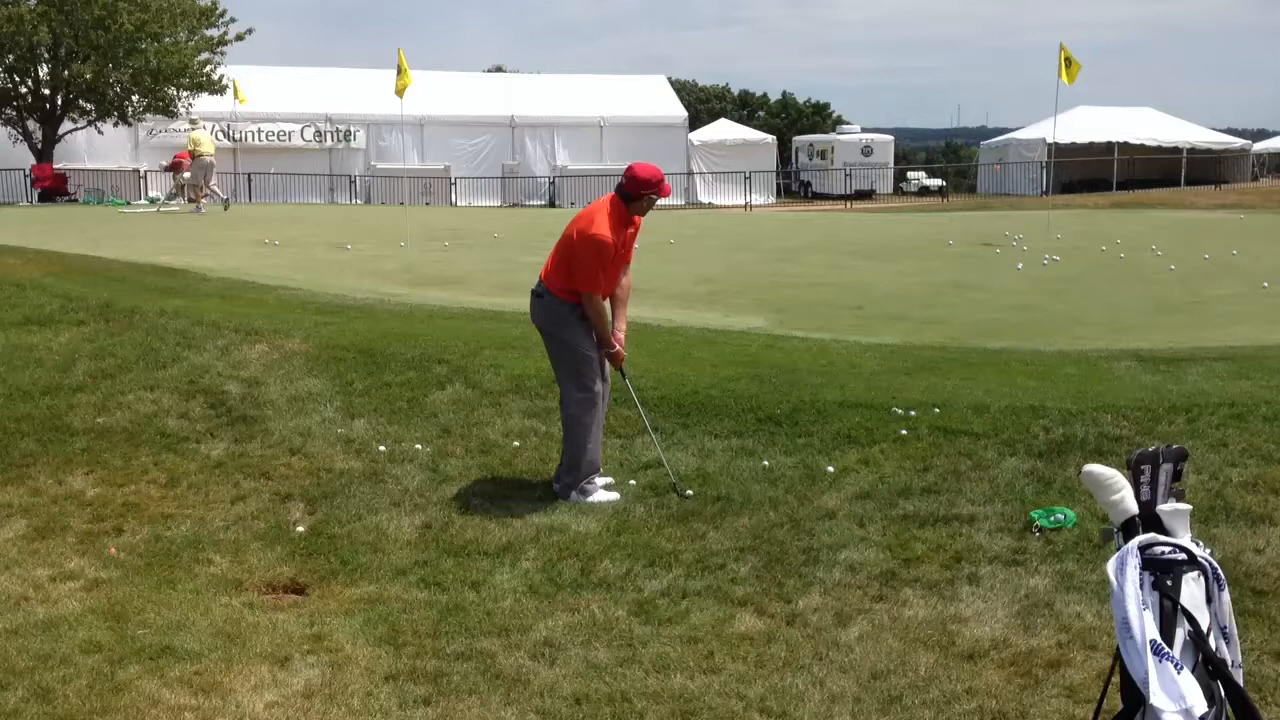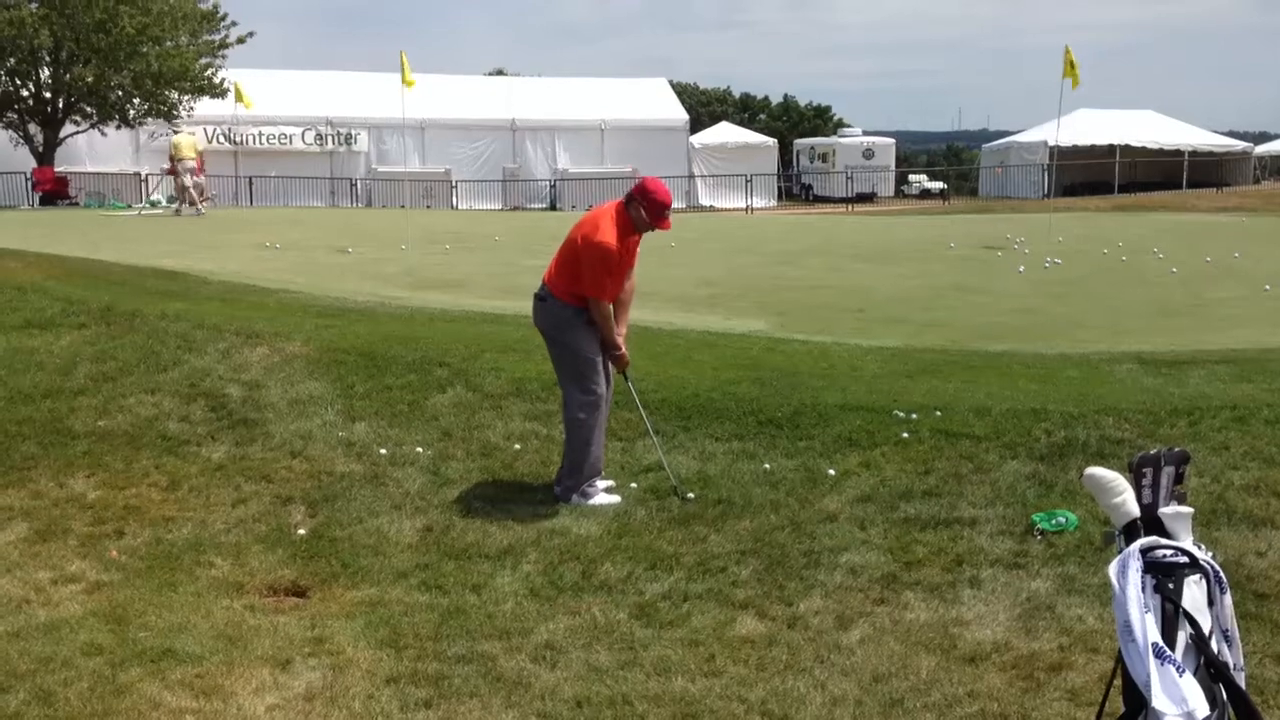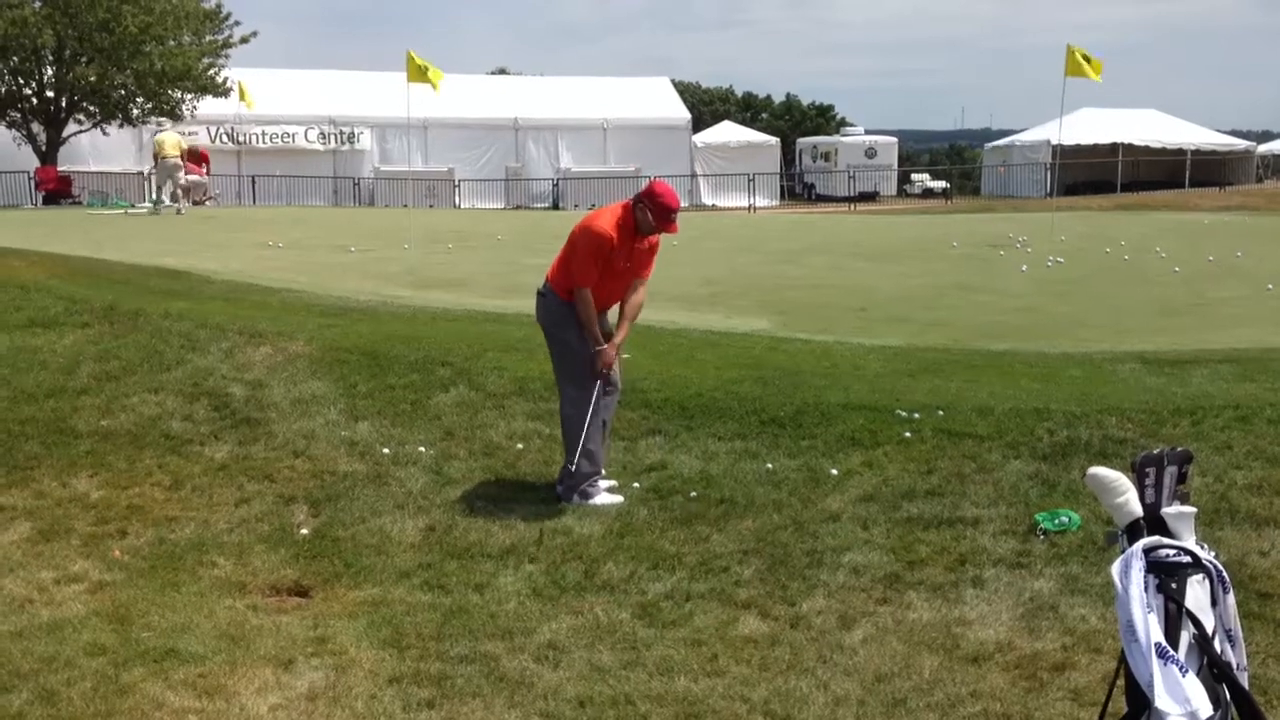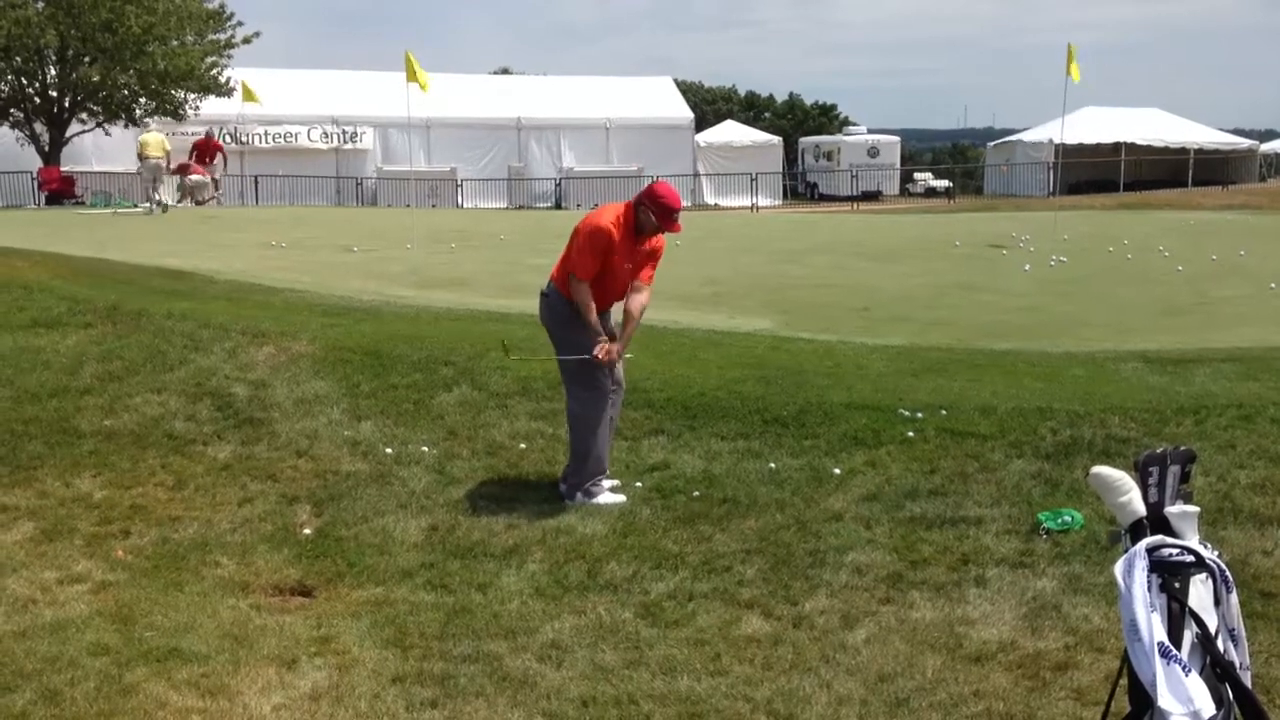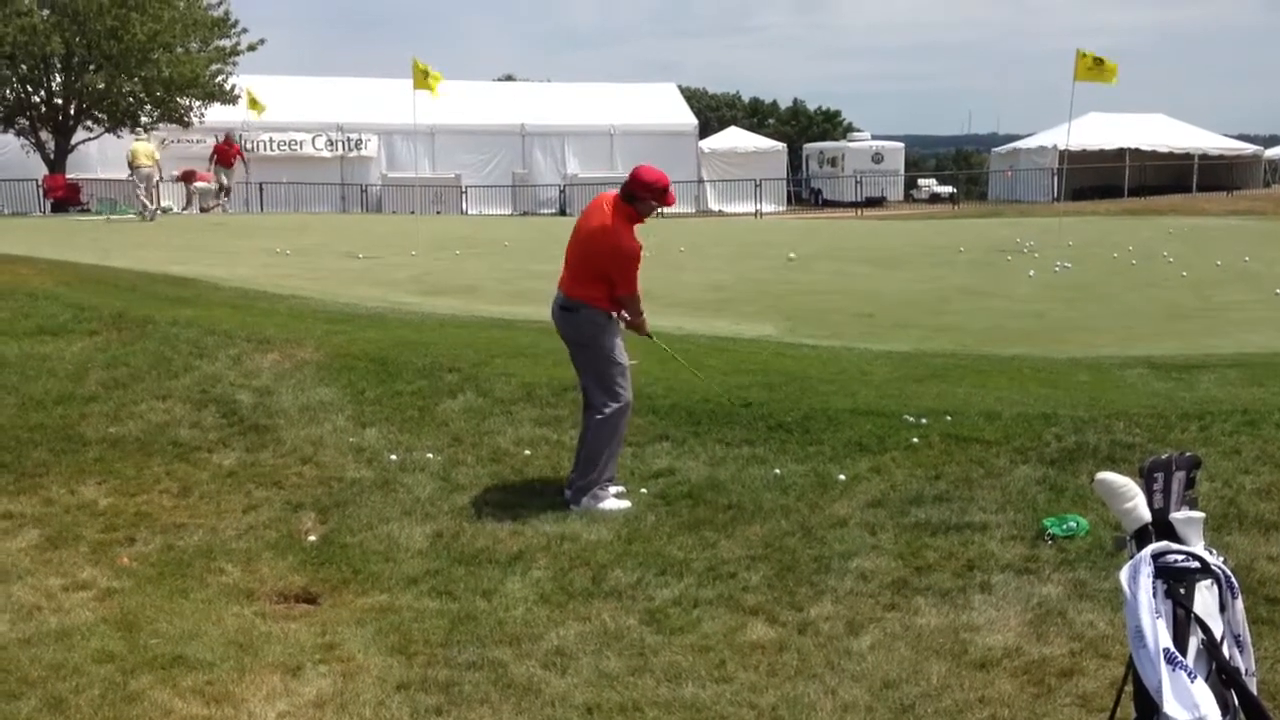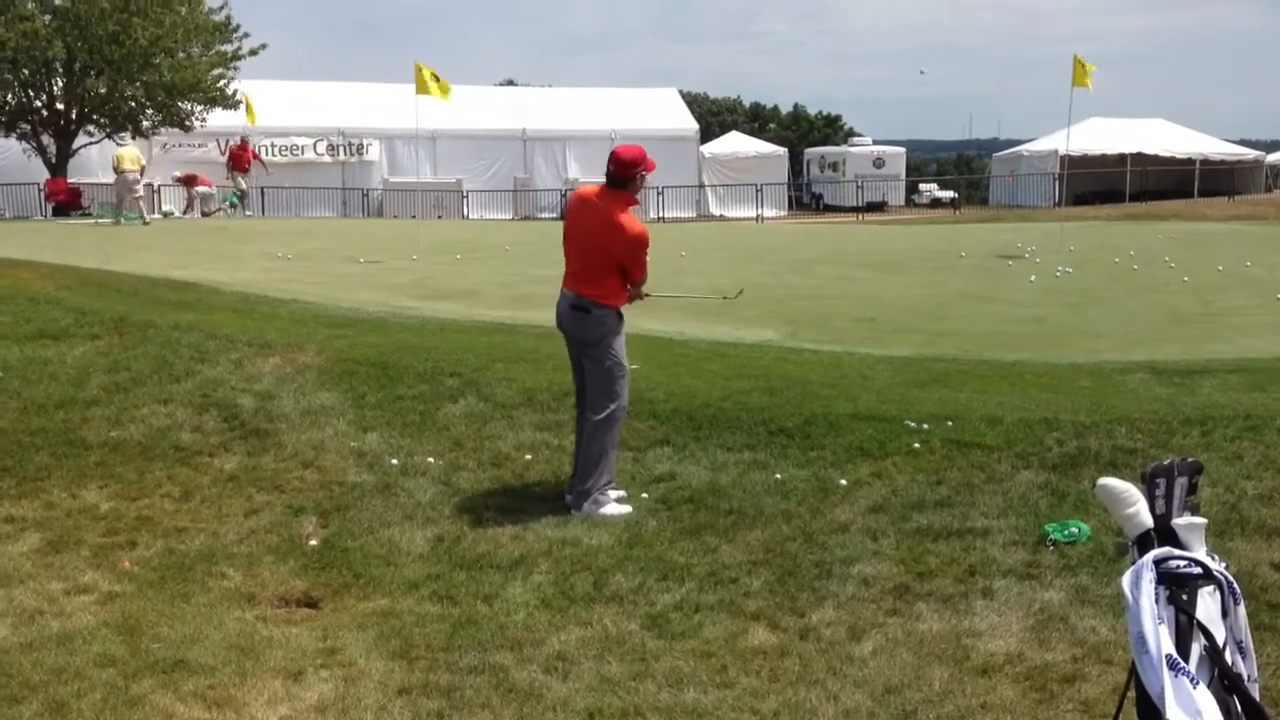
dt=0.4s
person 1, frame 1
left shoulder: (631, 219)
right shoulder: (598, 233)
left elbow: (622, 273)
right elbow: (591, 296)
left wrist: (619, 328)
right wrist: (609, 345)
left hip: (578, 305)
right hip: (559, 307)
left knee: (598, 386)
right knee: (584, 391)
left ankle: (582, 470)
right ankle: (575, 484)
person 1, frame 2
left shoulder: (632, 224)
right shoulder: (602, 239)
left elbow: (626, 279)
right elbow: (598, 301)
left wrist: (620, 333)
right wrist: (614, 347)
left hip: (582, 308)
right hip: (562, 310)
left knee: (599, 389)
right knee: (588, 394)
left ankle: (582, 473)
right ankle: (576, 486)
person 1, frame 3
left shoulder: (650, 240)
right shoulder: (600, 229)
left elbow: (637, 290)
right elbow: (581, 288)
left wrist: (616, 343)
right wrist: (598, 343)
left hip: (595, 309)
right hip: (563, 307)
left knee: (608, 387)
right knee: (583, 394)
left ankle: (584, 472)
right ankle: (579, 486)
person 1, frame 4
left shoulder: (654, 242)
right shoulder: (602, 227)
left elbow: (639, 293)
right elbow: (579, 284)
left wrist: (618, 342)
right wrist: (601, 336)
left hip: (596, 307)
right hip: (566, 307)
left knee: (612, 388)
right knee: (593, 393)
left ankle: (583, 473)
right ankle: (582, 485)
person 1, frame 5
left shoulder: (604, 200)
right shoulder: (624, 243)
right elbow: (628, 297)
left wrist: (626, 311)
right wrist: (638, 321)
left hip: (570, 306)
right hip: (589, 317)
left knee: (600, 398)
right knee: (615, 402)
left ankle: (585, 478)
right ankle: (587, 491)
person 1, frame 6
left shoulder: (580, 198)
right shoulder: (633, 231)
right elbow: (638, 281)
right wrist: (633, 291)
left hip: (569, 304)
right hip: (598, 317)
left knee: (591, 402)
right knee: (609, 406)
left ankle: (587, 482)
right ankle: (588, 496)
